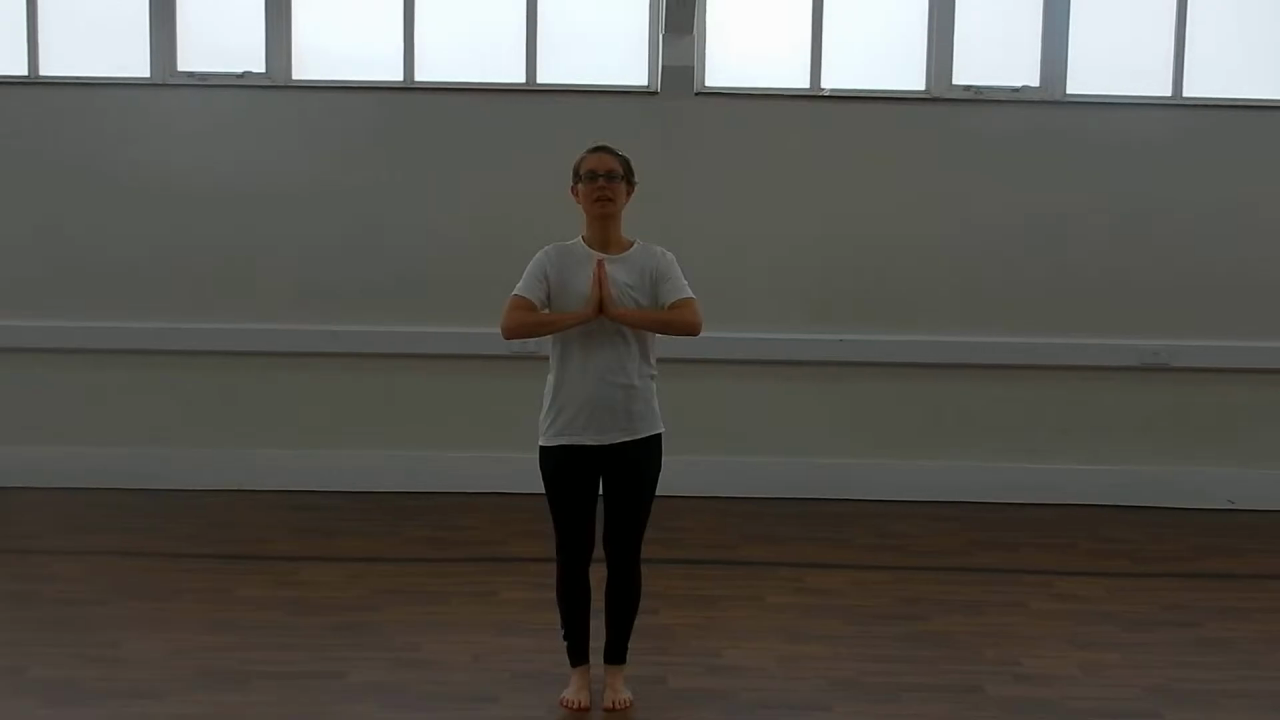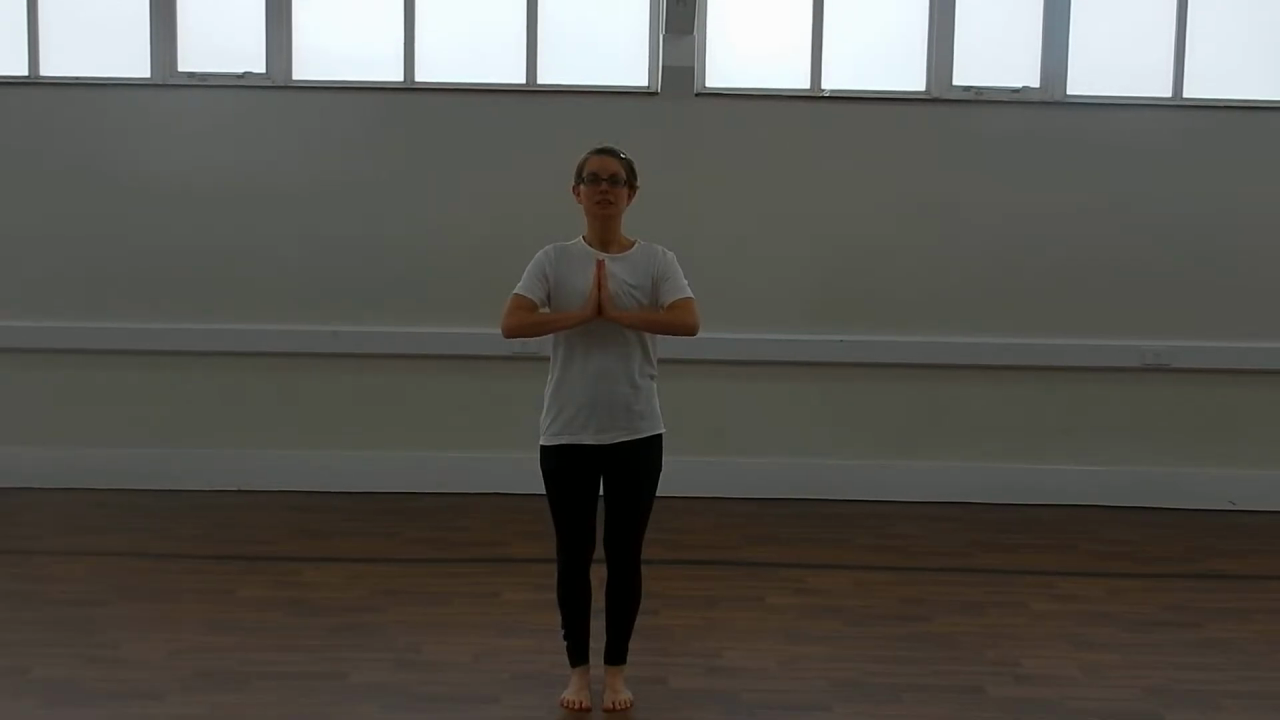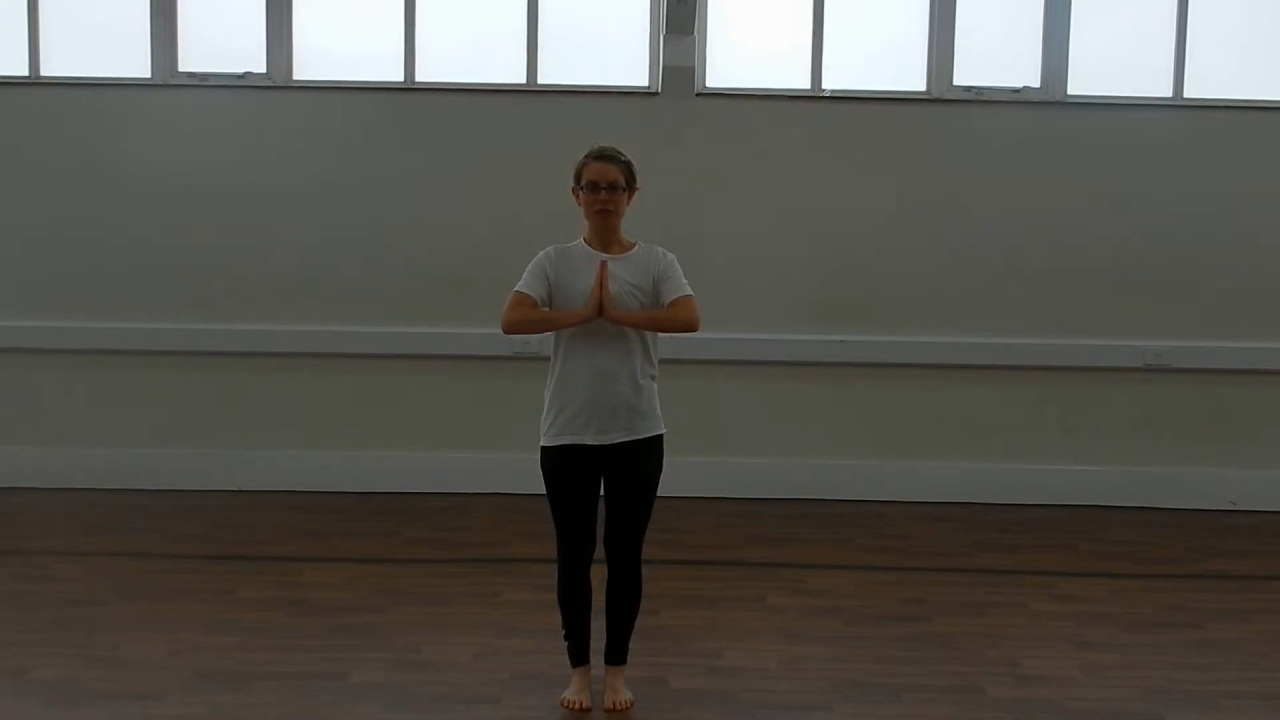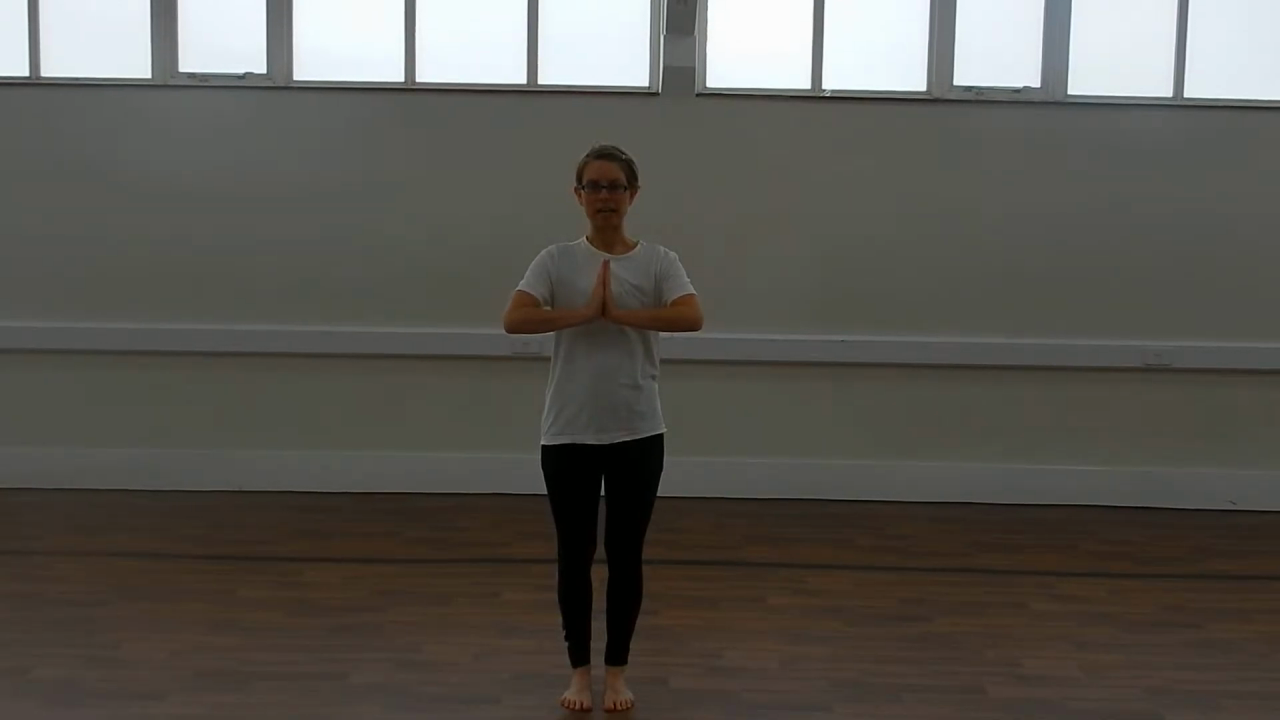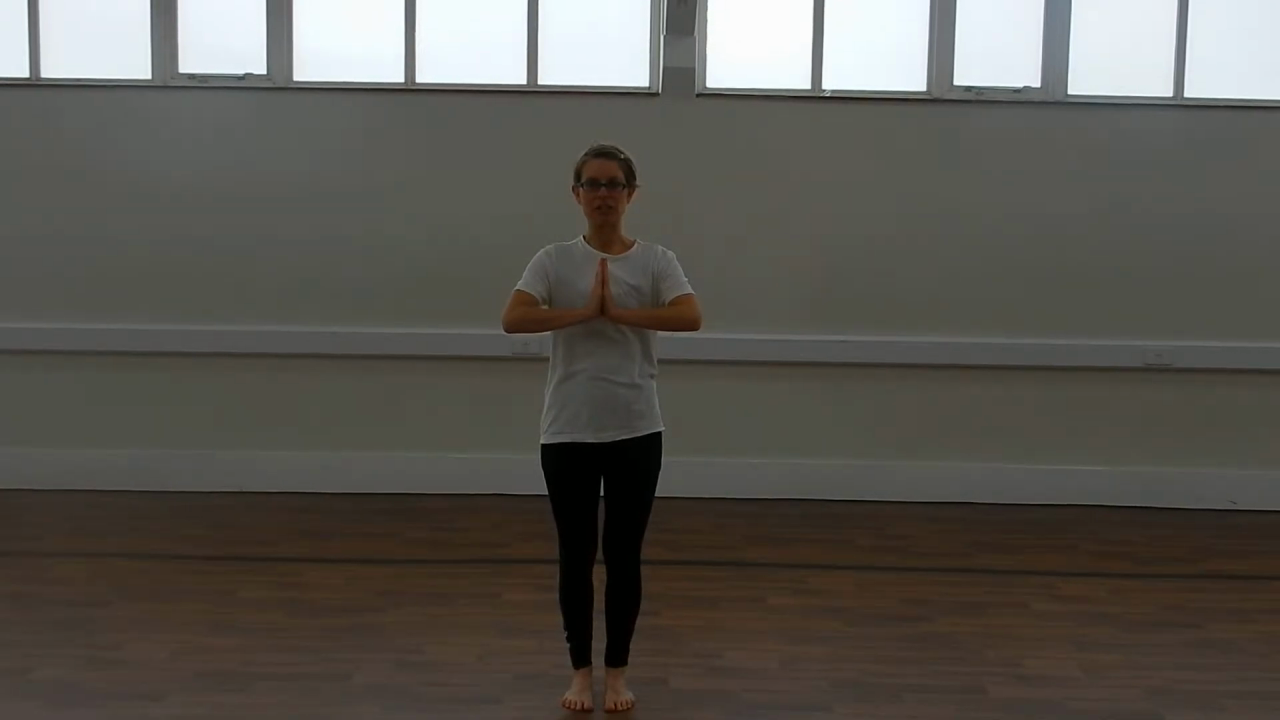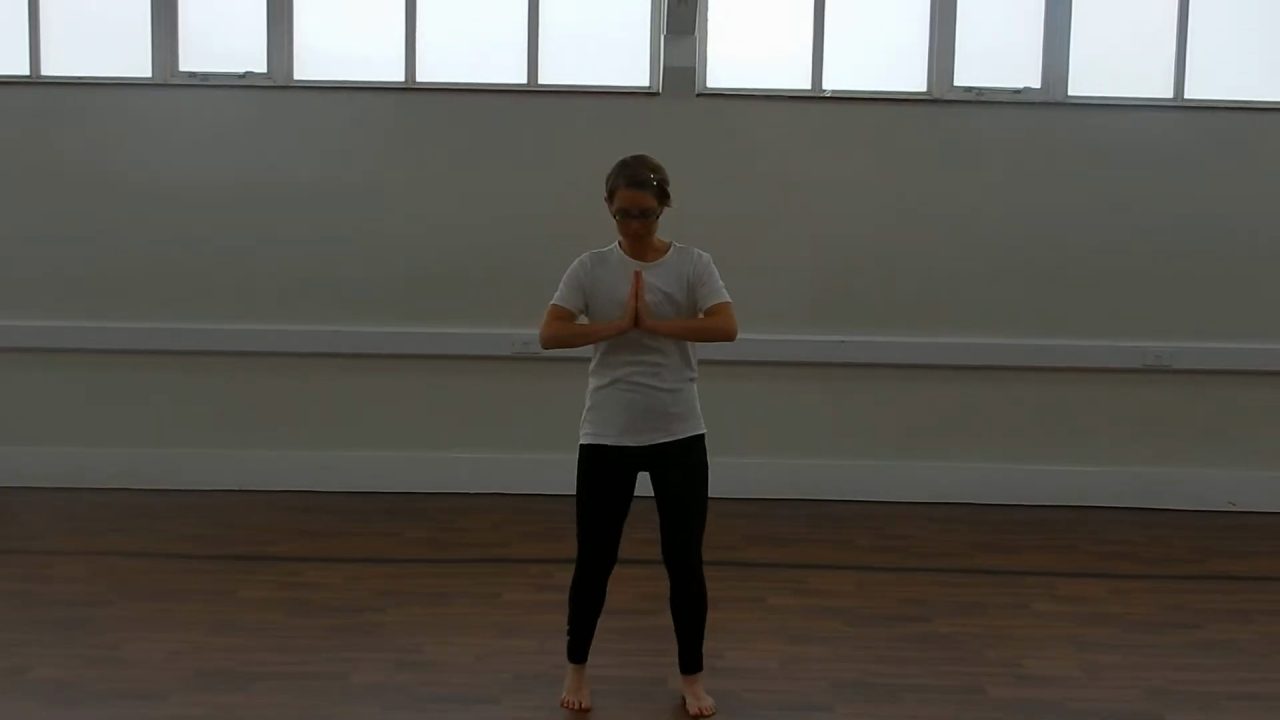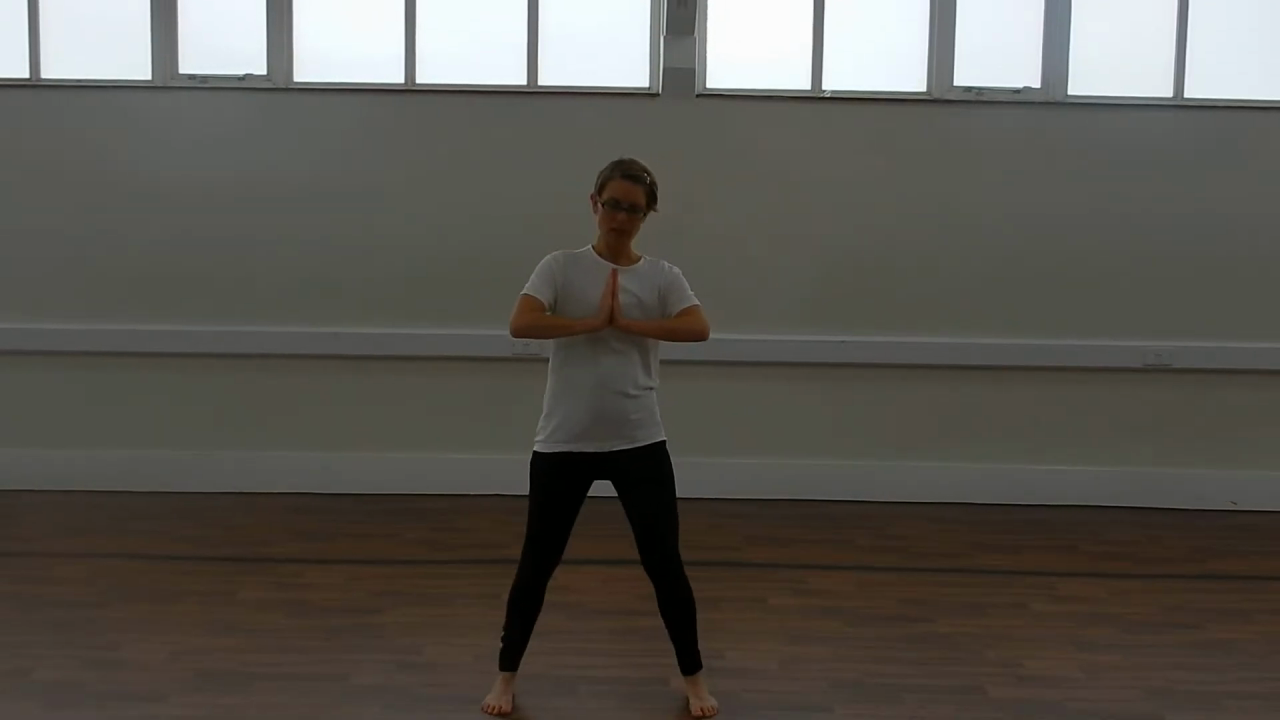
dt=0.7s
person 1, frame 1
left shoulder: (655, 261)
right shoulder: (553, 260)
left elbow: (690, 322)
right elbow: (512, 325)
left wrist: (619, 311)
right wrist: (582, 312)
left hip: (634, 435)
right hip: (567, 435)
left knee: (624, 554)
right knee: (573, 554)
left ankle: (615, 669)
right ankle: (579, 669)
person 1, frame 2
left shoulder: (656, 260)
right shoulder: (554, 259)
left elbow: (687, 322)
right elbow: (512, 323)
left wrist: (616, 313)
right wrist: (582, 313)
left hip: (635, 433)
right hip: (568, 433)
left knee: (624, 554)
right knee: (574, 554)
left ankle: (615, 669)
right ankle: (578, 669)
person 1, frame 3
left shoulder: (656, 261)
right shoulder: (555, 261)
left elbow: (689, 318)
right elbow: (512, 320)
left wrist: (618, 313)
right wrist: (582, 312)
left hip: (636, 435)
right hip: (569, 435)
left knee: (625, 555)
right knee: (575, 555)
left ankle: (616, 671)
right ankle: (579, 670)
person 1, frame 4
left shoulder: (657, 261)
right shoulder: (556, 260)
left elbow: (691, 317)
right elbow: (514, 319)
left wrist: (619, 313)
right wrist: (585, 312)
left hip: (636, 433)
right hip: (569, 433)
left knee: (625, 556)
right knee: (575, 555)
left ankle: (616, 670)
right ankle: (579, 670)
person 1, frame 5
left shoulder: (656, 260)
right shoulder: (554, 260)
left elbow: (690, 317)
right elbow: (513, 318)
left wrist: (618, 311)
right wrist: (584, 310)
left hip: (635, 431)
right hip: (569, 432)
left knee: (623, 556)
right knee: (576, 556)
left ankle: (616, 671)
right ankle: (581, 671)
person 1, frame 6
left shoulder: (692, 263)
right shoulder: (590, 268)
left elbow: (726, 328)
right elbow: (550, 335)
left wrist: (653, 324)
right wrist: (619, 325)
left hip: (677, 434)
right hip: (607, 435)
left knee: (684, 560)
right knee: (595, 558)
right ankle: (576, 667)
person 1, frame 7
left shoulder: (662, 275)
right shoulder: (561, 266)
left elbow: (698, 328)
right elbow: (520, 323)
left wrist: (627, 322)
right wrist: (592, 321)
left hip: (639, 442)
right hip: (564, 442)
left knee: (665, 563)
right knee: (537, 562)
right ankle: (506, 675)
